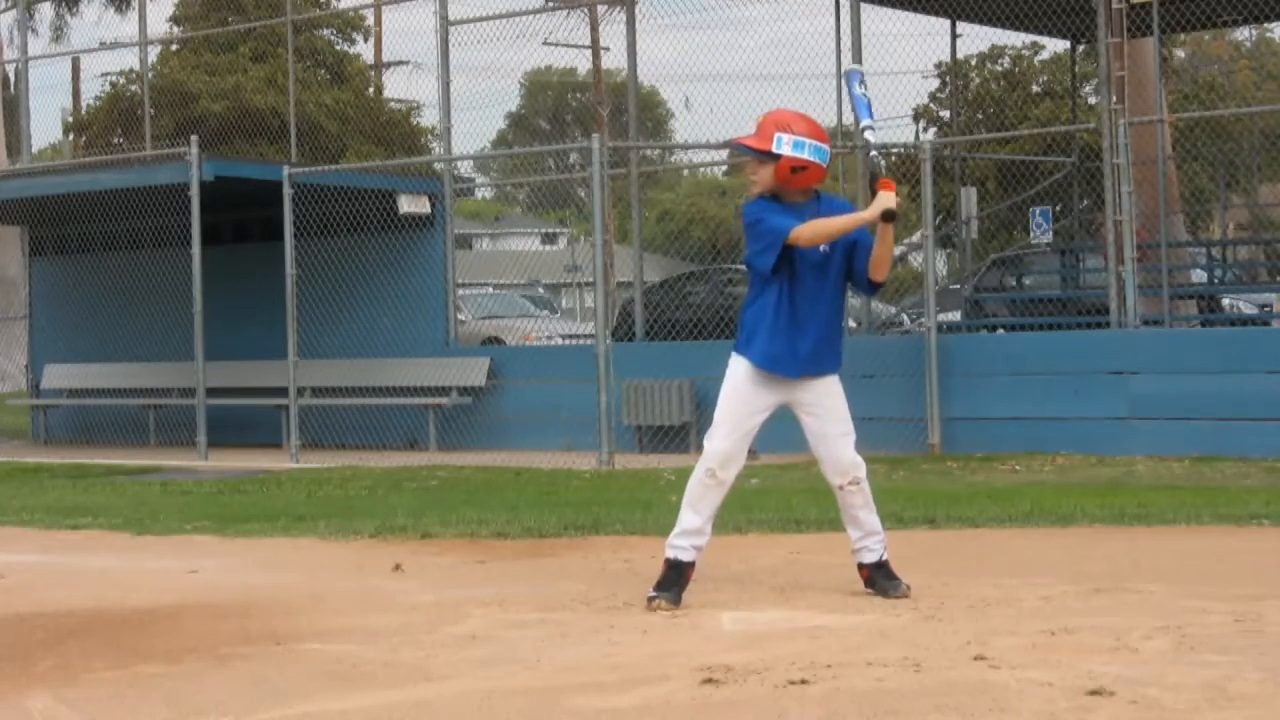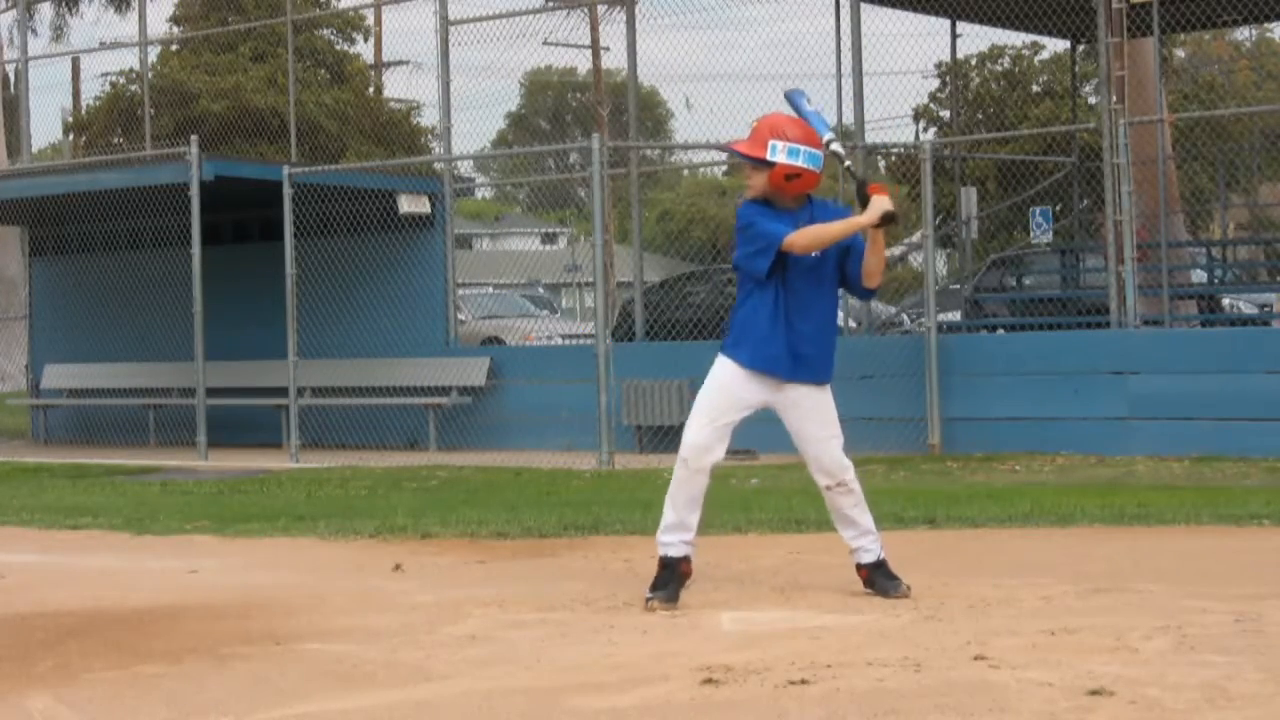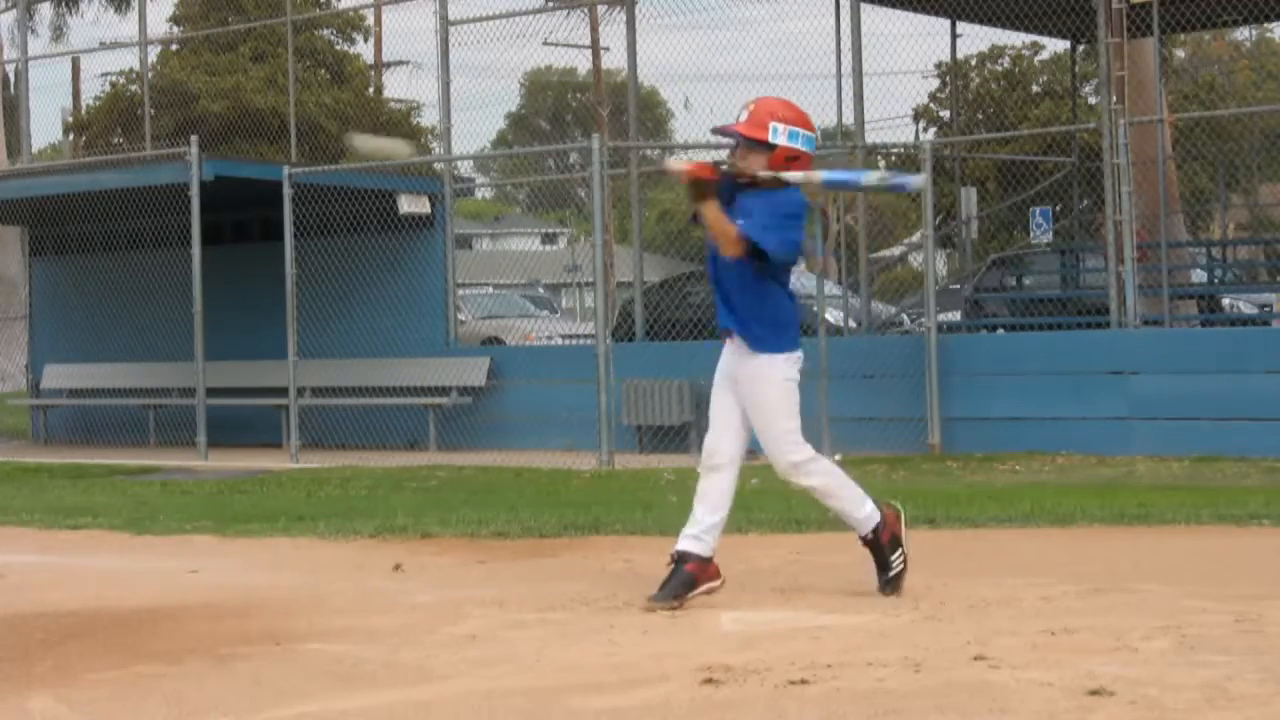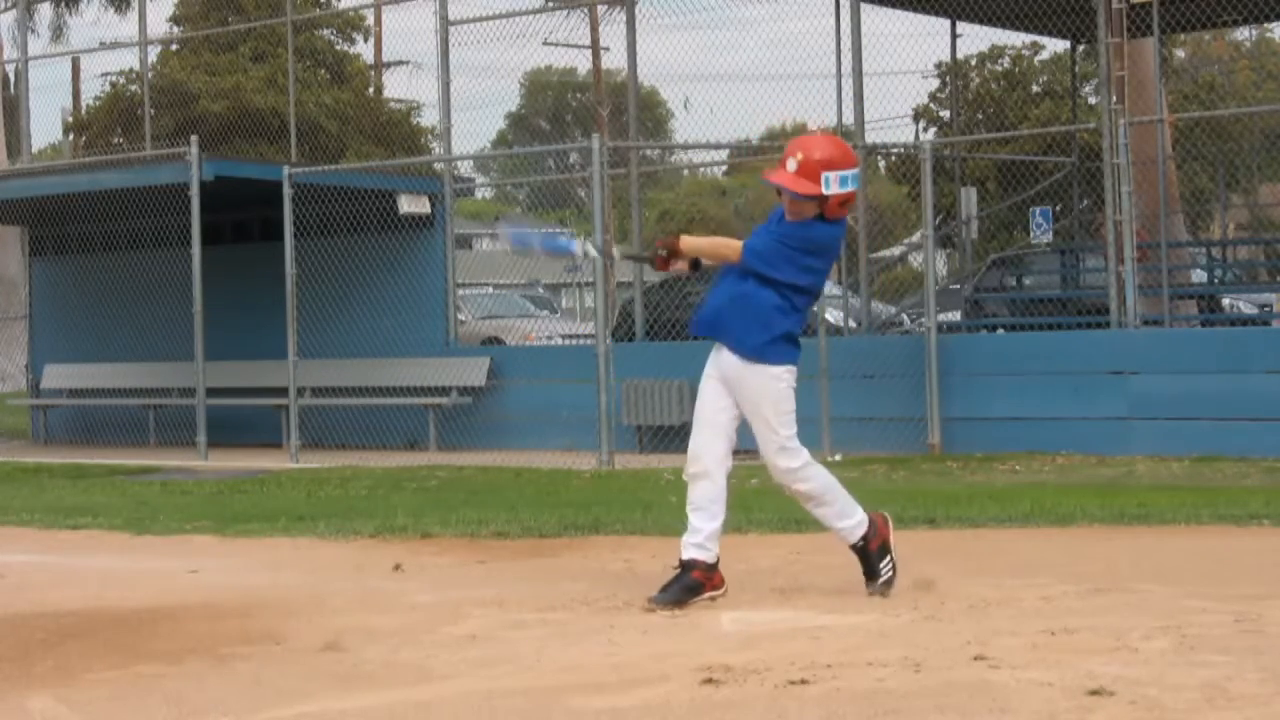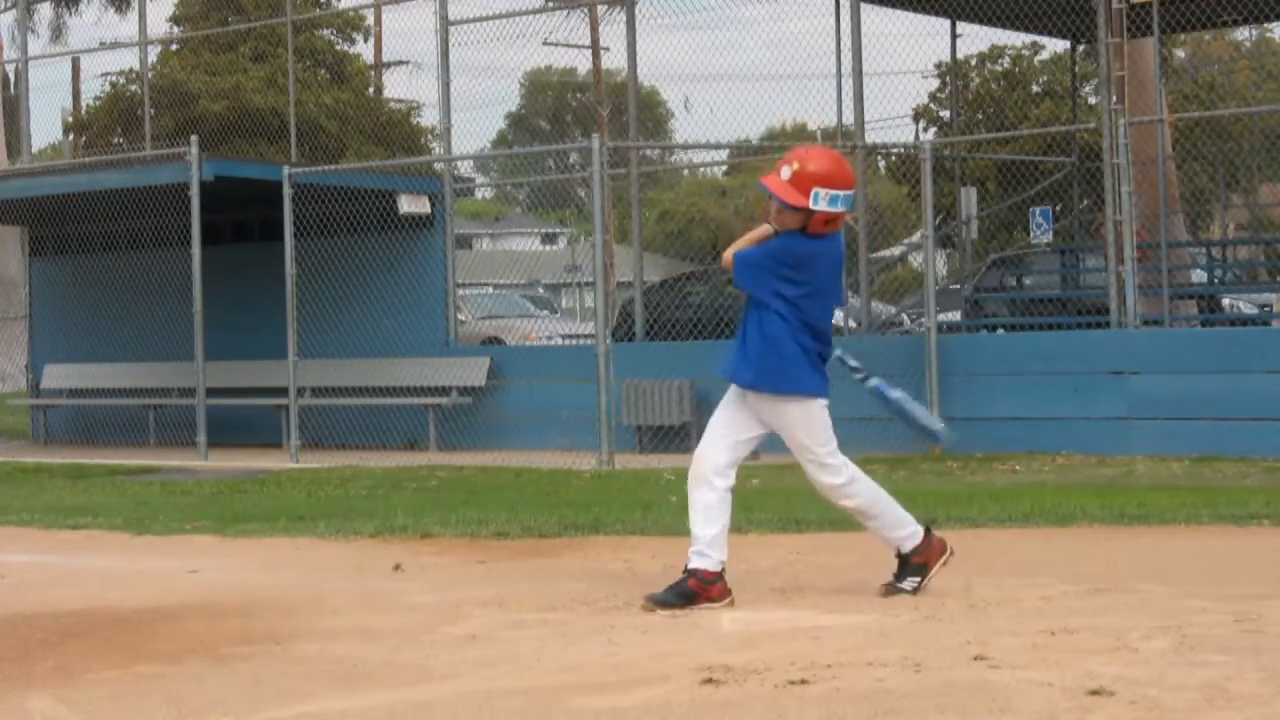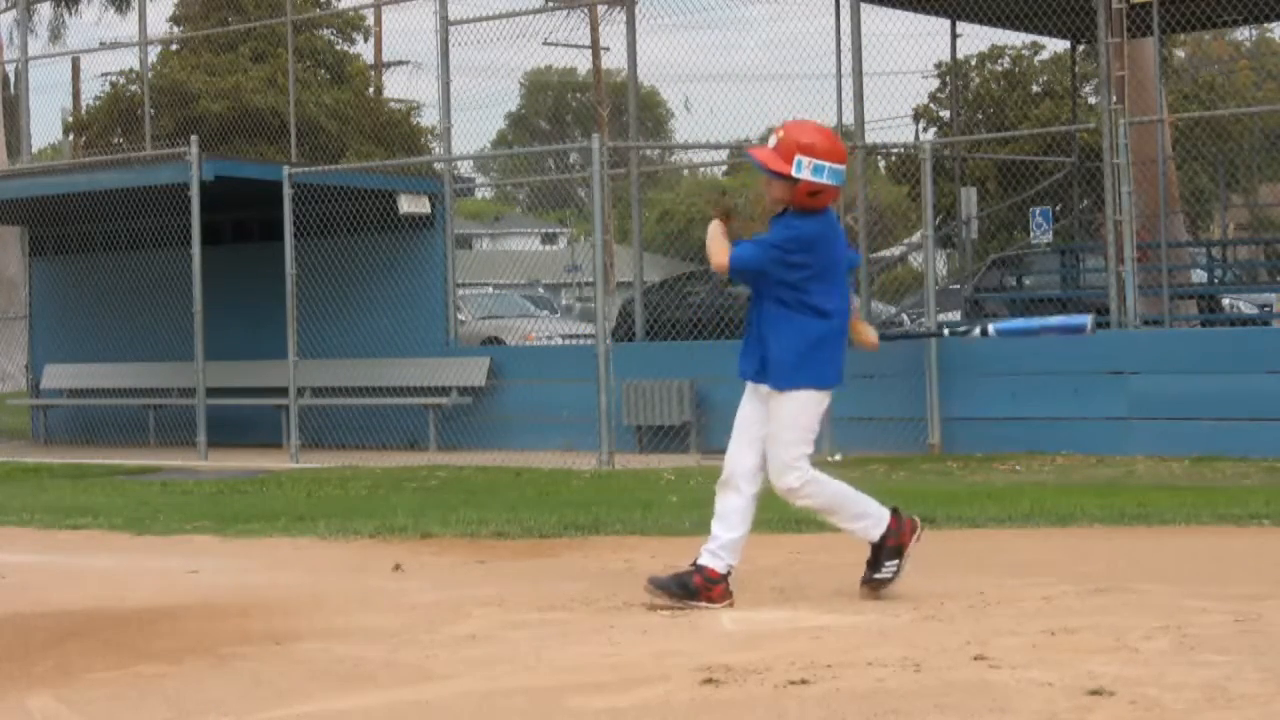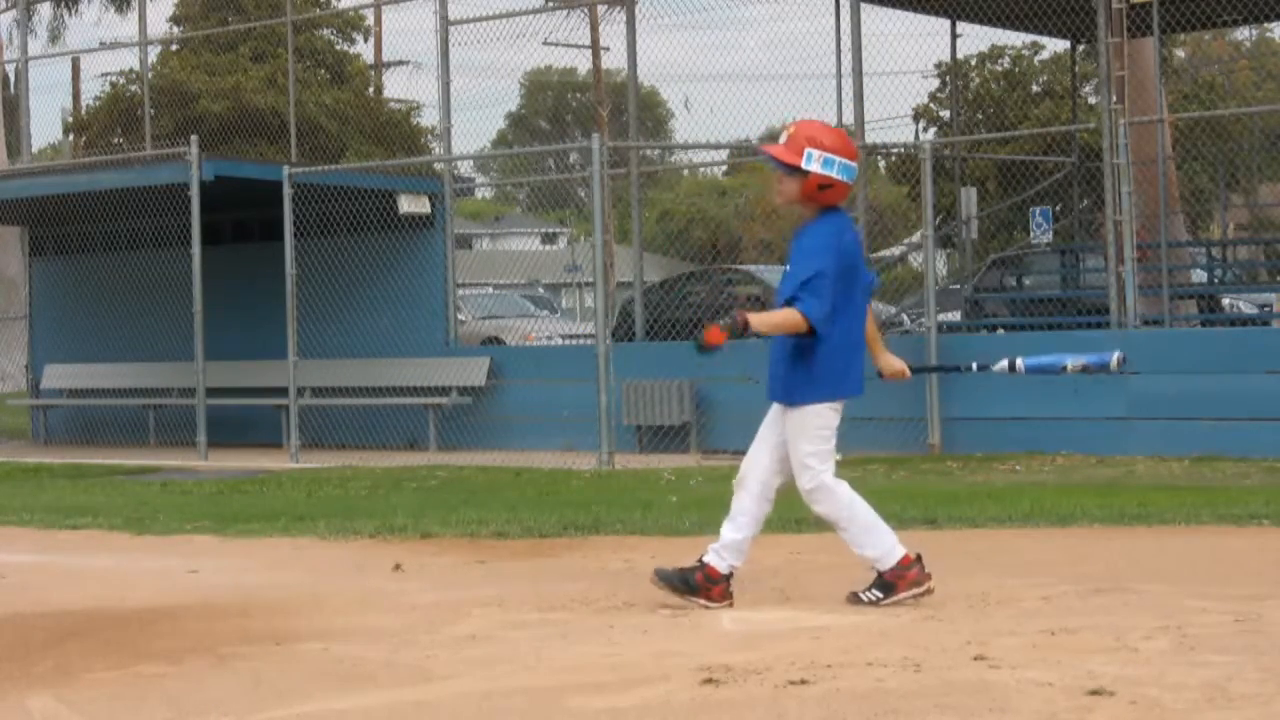
dt=0.4s
person 1, frame 1
left shoulder: (839, 212)
right shoulder: (758, 212)
left elbow: (875, 275)
right elbow: (804, 235)
left wrist: (887, 222)
right wrist: (870, 214)
left hip: (818, 367)
right hip: (757, 361)
left knee: (846, 466)
right knee: (718, 458)
left ankle: (874, 562)
right ankle: (679, 562)
person 1, frame 2
left shoulder: (834, 216)
right shoulder: (751, 215)
left elbow: (868, 282)
right elbow: (797, 242)
left wrist: (878, 226)
right wrist: (865, 217)
left hip: (804, 370)
right hip: (741, 363)
left knee: (833, 468)
right knee: (694, 452)
left ankle: (871, 562)
right ankle: (674, 560)
person 1, frame 3
left shoulder: (786, 202)
right shoulder: (743, 186)
left elbow: (733, 247)
right elbow: (707, 175)
left wrist: (707, 198)
right wrist: (701, 181)
left hip: (770, 349)
right hip: (739, 342)
left knee: (789, 455)
right knee: (719, 454)
left ankle: (878, 525)
right ankle: (696, 560)
person 1, frame 4
left shoulder: (821, 233)
right shoulder: (790, 217)
left elbow: (740, 252)
right elbow: (749, 257)
left wrist: (682, 243)
right wrist: (691, 255)
left hip: (764, 359)
right hip: (726, 351)
left knee: (787, 461)
right knee: (704, 459)
left ankle: (869, 533)
right ankle: (700, 565)
person 1, frame 5
left shoulder: (795, 250)
right shoulder: (821, 239)
left elbow: (729, 260)
left wrist: (770, 228)
left hip: (791, 384)
right hip: (753, 379)
left knee: (833, 477)
right knee: (708, 466)
left ankle: (920, 545)
right ankle: (706, 574)
person 1, frame 6
left shoulder: (800, 231)
right shoulder: (812, 221)
left elbow: (725, 262)
right elbow: (839, 272)
left wrist: (717, 223)
right wrist: (852, 326)
left hip: (801, 371)
right hip: (771, 367)
left knee: (790, 477)
right knee: (740, 471)
left ankle: (887, 529)
right ankle: (711, 574)
person 1, frame 7
left shoulder: (824, 239)
right shoulder: (826, 230)
left elbow: (808, 316)
right elbow: (858, 294)
left wrist: (746, 322)
right wrist: (879, 353)
left hip: (816, 376)
right hip: (803, 376)
left knee: (816, 481)
right knee: (758, 474)
left ankle: (901, 568)
right ankle: (714, 574)
